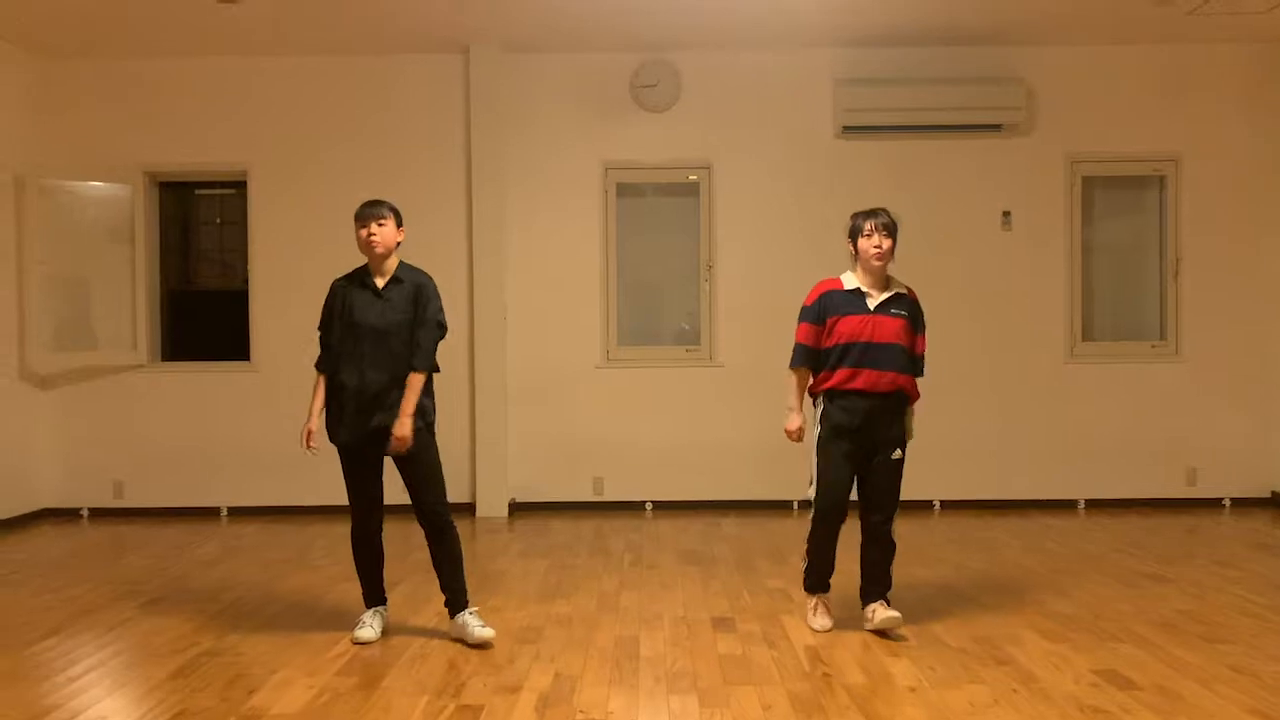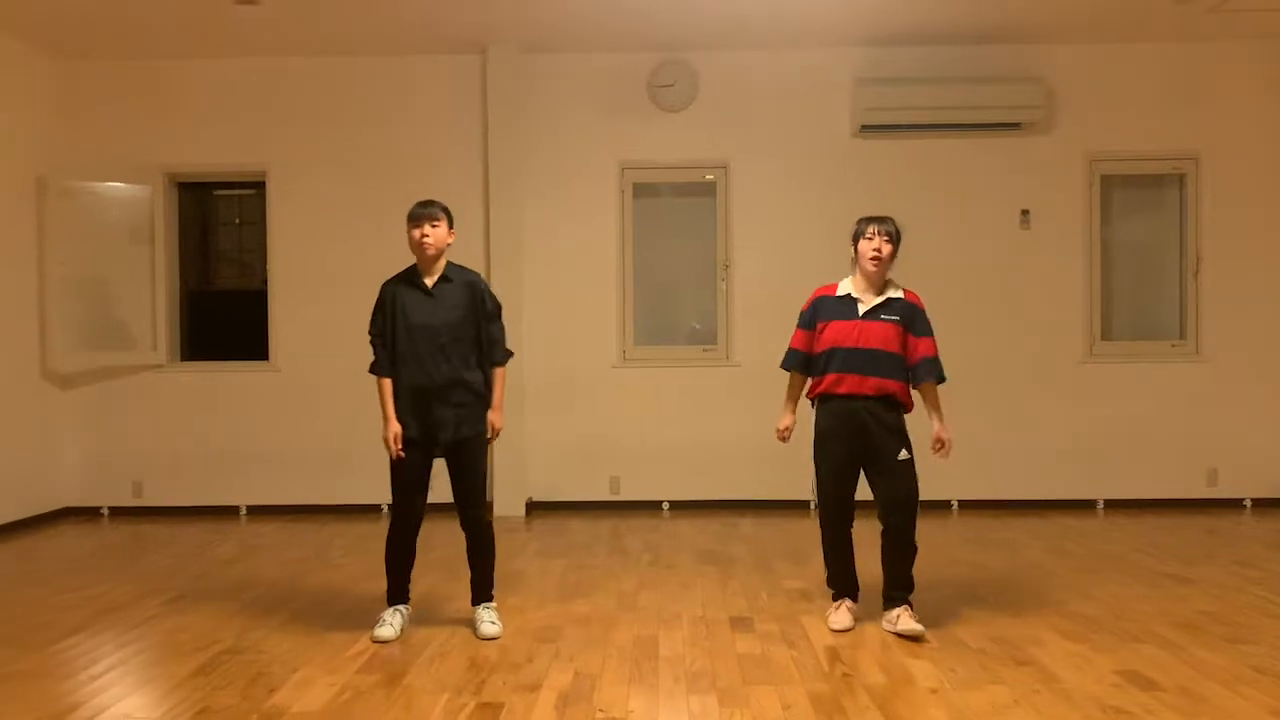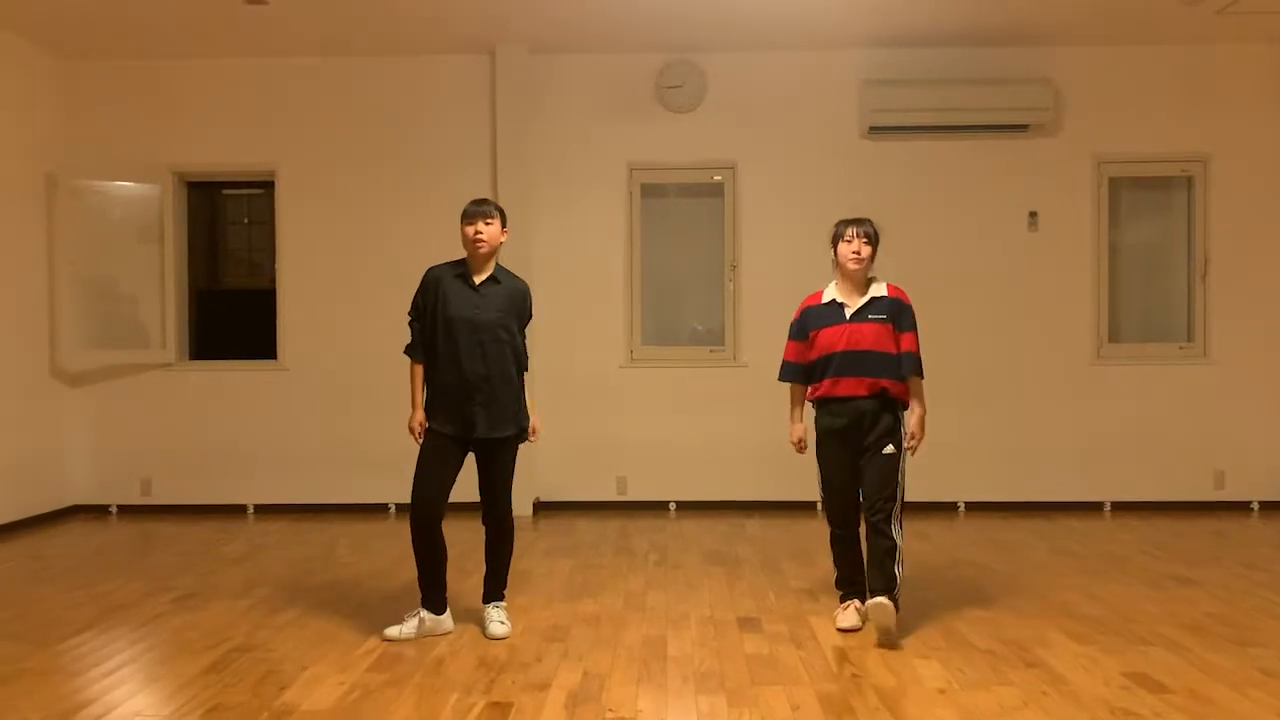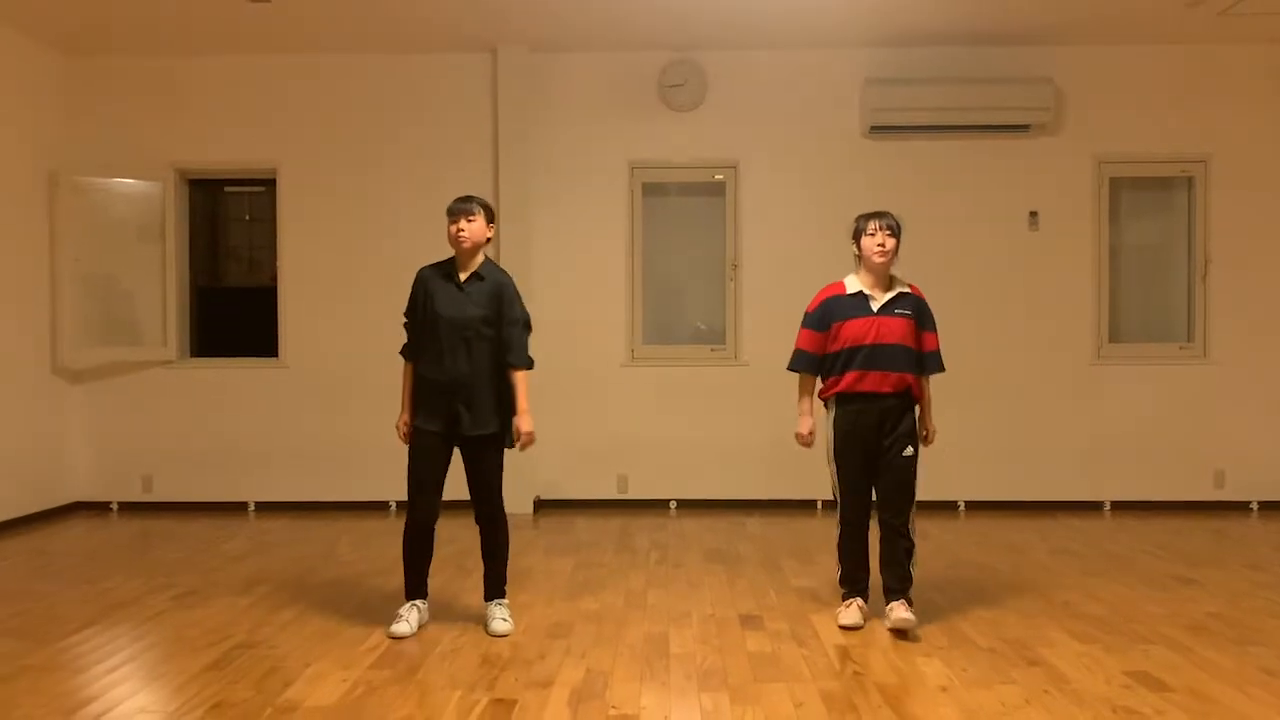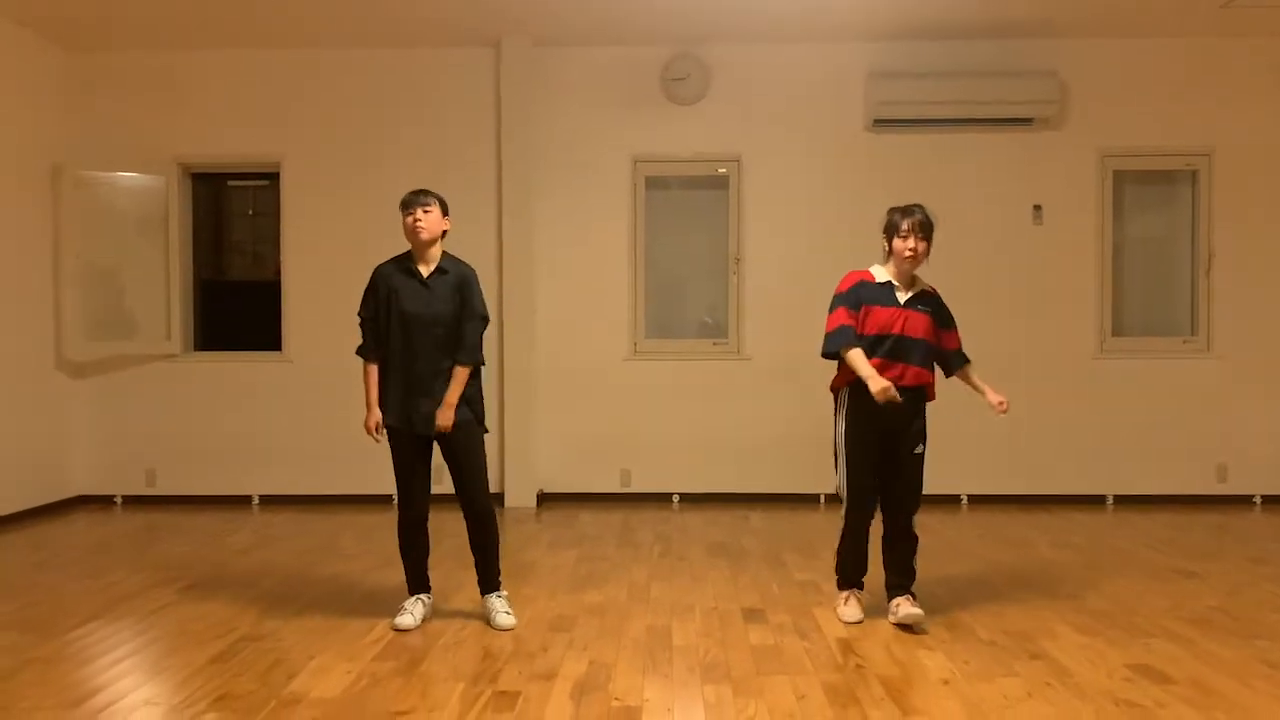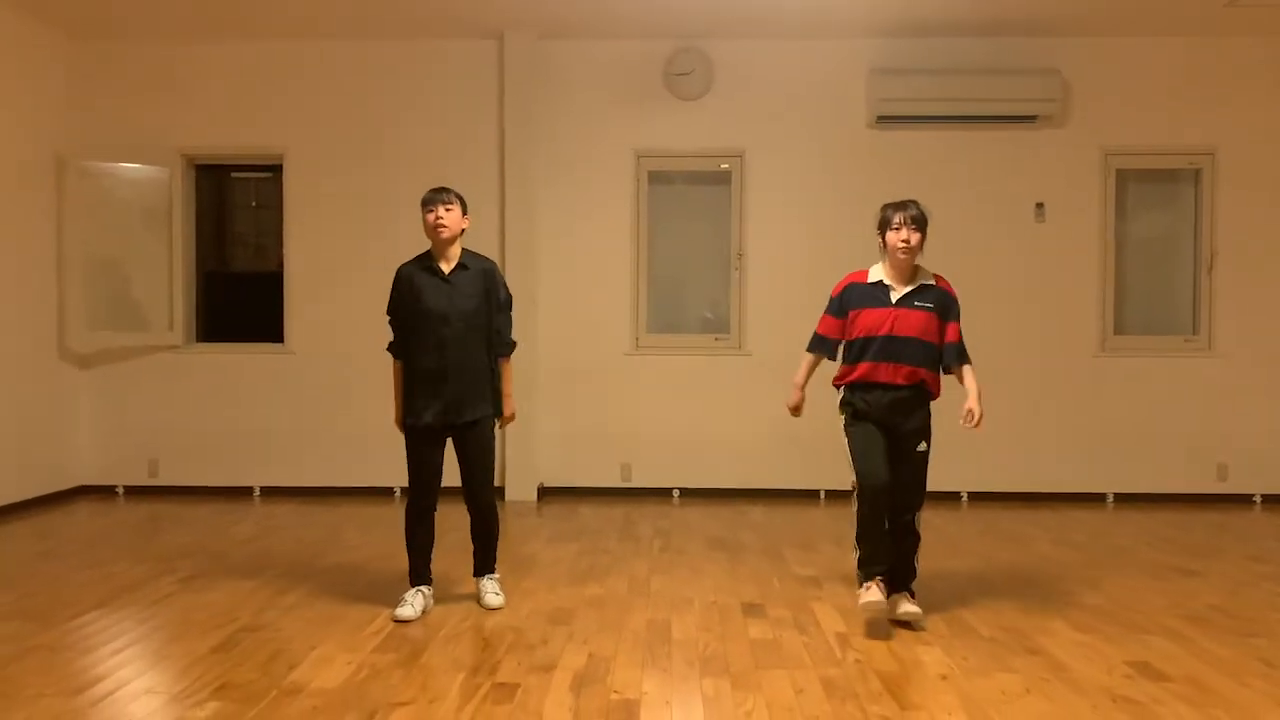
dt=0.5s
person 1, frame 1
left shoulder: (419, 286)
right shoulder: (342, 290)
left elbow: (423, 358)
right elbow: (327, 359)
left wrist: (407, 415)
right wrist: (315, 414)
left hip: (406, 418)
right hip: (354, 420)
left knee: (435, 513)
right knee: (365, 520)
left ankle: (461, 612)
right ankle: (375, 608)
person 1, frame 2
left shoulder: (471, 286)
right shoulder: (393, 291)
left elbow: (495, 351)
right elbow: (383, 361)
left wrist: (495, 406)
right wrist: (390, 418)
left hip: (466, 417)
right hip: (413, 420)
left knee: (475, 515)
right knee: (405, 516)
left ankle: (484, 604)
right ankle: (397, 605)
person 1, frame 3
left shoulder: (515, 290)
right shoulder: (437, 281)
right elbow: (419, 348)
left wrist: (527, 409)
right wrist: (416, 406)
left hip: (499, 418)
right hip: (445, 418)
left knee: (497, 514)
right knee: (424, 511)
left ankle: (494, 603)
right ankle: (434, 610)
person 1, frame 4
left shoulder: (500, 285)
right shoulder: (427, 280)
left elbow: (516, 352)
right elbow: (412, 349)
left wrist: (522, 411)
right wrist: (405, 407)
left hip: (483, 415)
right hip: (431, 413)
left knee: (489, 511)
right knee: (420, 510)
left ankle: (496, 600)
right ankle: (415, 600)
person 1, frame 5
left shoulder: (462, 276)
right shoulder: (385, 277)
left elbow: (469, 348)
right elbow: (371, 347)
left wrist: (449, 403)
right wrist: (372, 405)
left hip: (457, 406)
right hip: (403, 409)
left knee: (477, 501)
right knee: (412, 506)
left ankle: (493, 593)
right ankle: (418, 594)
person 1, frame 6
left shoulder: (485, 272)
right shoulder: (408, 276)
left elbow: (501, 341)
right elbow: (400, 346)
left wrist: (506, 396)
right wrist: (400, 402)
left hip: (475, 403)
right hip: (423, 403)
left knee: (480, 495)
right knee: (421, 498)
left ankle: (487, 576)
right ankle: (420, 586)
person 2, frame 1
left shoulder: (907, 302)
right shoulder: (826, 294)
left elbow: (913, 365)
right elbow: (803, 356)
left wrist: (910, 415)
right wrist: (795, 409)
left hip: (888, 414)
right hip: (839, 410)
left knee: (880, 514)
right knee: (829, 505)
left ankle: (875, 602)
right ankle: (816, 593)
person 2, frame 2
left shoulder: (907, 306)
right shoulder: (822, 301)
left elbow: (925, 369)
right elbow: (799, 362)
left wrist: (938, 421)
right wrist: (788, 411)
left hip: (885, 417)
right hip: (833, 416)
left knee: (900, 510)
right knee: (834, 515)
left ankle: (898, 605)
right ankle: (842, 597)
person 2, frame 3
left shoulder: (894, 301)
right shoulder: (812, 308)
left elbow: (910, 366)
right elbow: (798, 372)
left wrist: (918, 414)
right wrist: (797, 420)
left hip: (881, 416)
right hip: (832, 418)
left knee: (881, 509)
right knee: (840, 513)
left ankle: (881, 597)
right ankle: (850, 597)
person 2, frame 4
left shoulder: (913, 301)
right shoulder: (830, 300)
left elbow: (926, 365)
right elbow: (808, 362)
left wrist: (927, 413)
right wrist: (805, 414)
left hip: (899, 413)
right hip: (851, 412)
left knee: (897, 510)
right knee: (852, 510)
left ankle: (898, 598)
right ankle: (854, 595)
person 2, frame 5
left shoulder: (931, 301)
right shoulder: (857, 285)
left elbow: (953, 358)
right elbow: (844, 340)
left wrist: (986, 392)
right wrist: (872, 378)
left hip: (910, 408)
right hip: (862, 402)
left knee: (902, 506)
right knee: (859, 502)
left ankle: (901, 594)
right ankle: (849, 587)
person 2, frame 6
left shoulder: (939, 293)
right shoulder: (852, 287)
left elbow: (955, 353)
right elbow: (823, 341)
left wrist: (972, 393)
right wrist: (799, 385)
left hip: (912, 407)
right hip: (863, 403)
left knee: (908, 503)
right knee: (873, 485)
left ankle: (902, 590)
right ankle: (873, 579)
